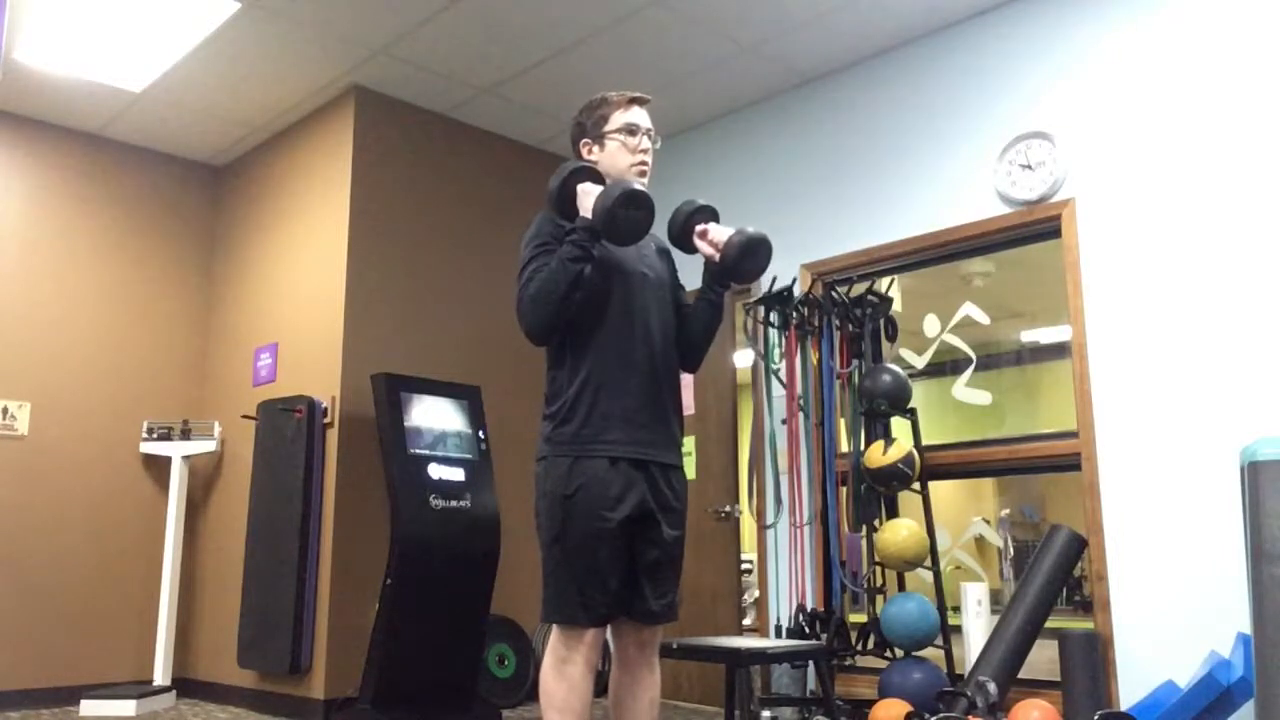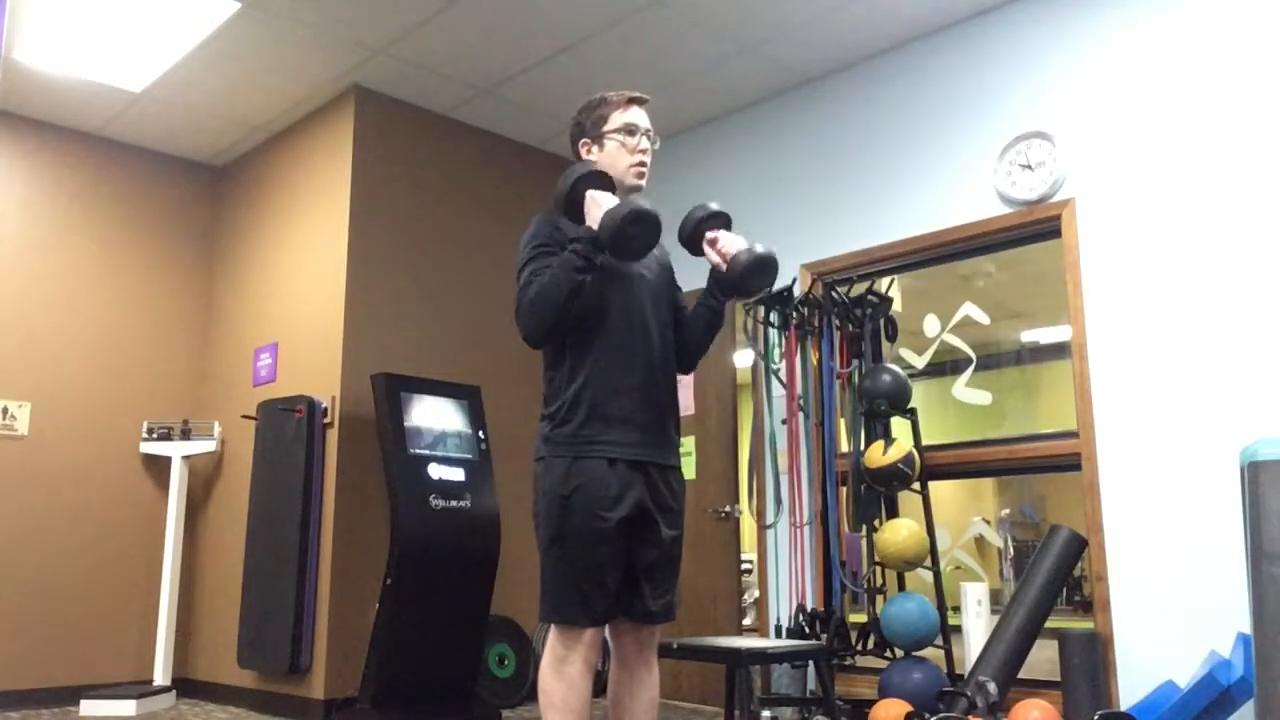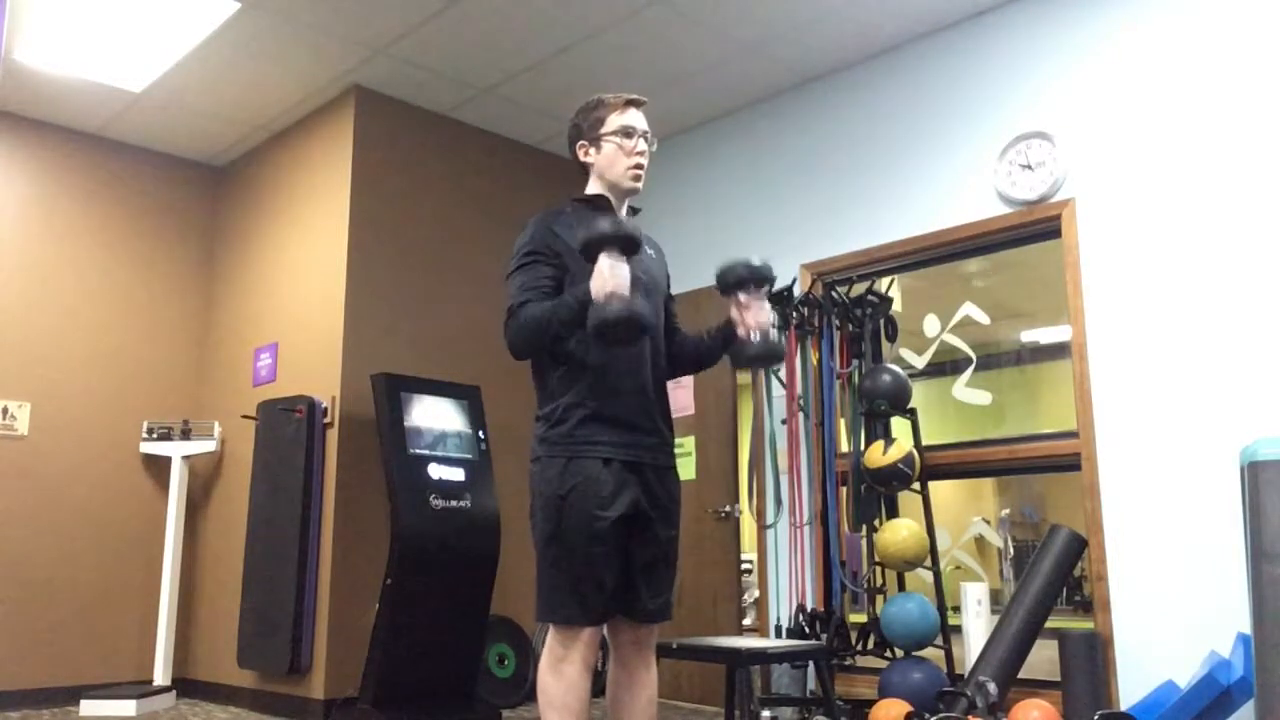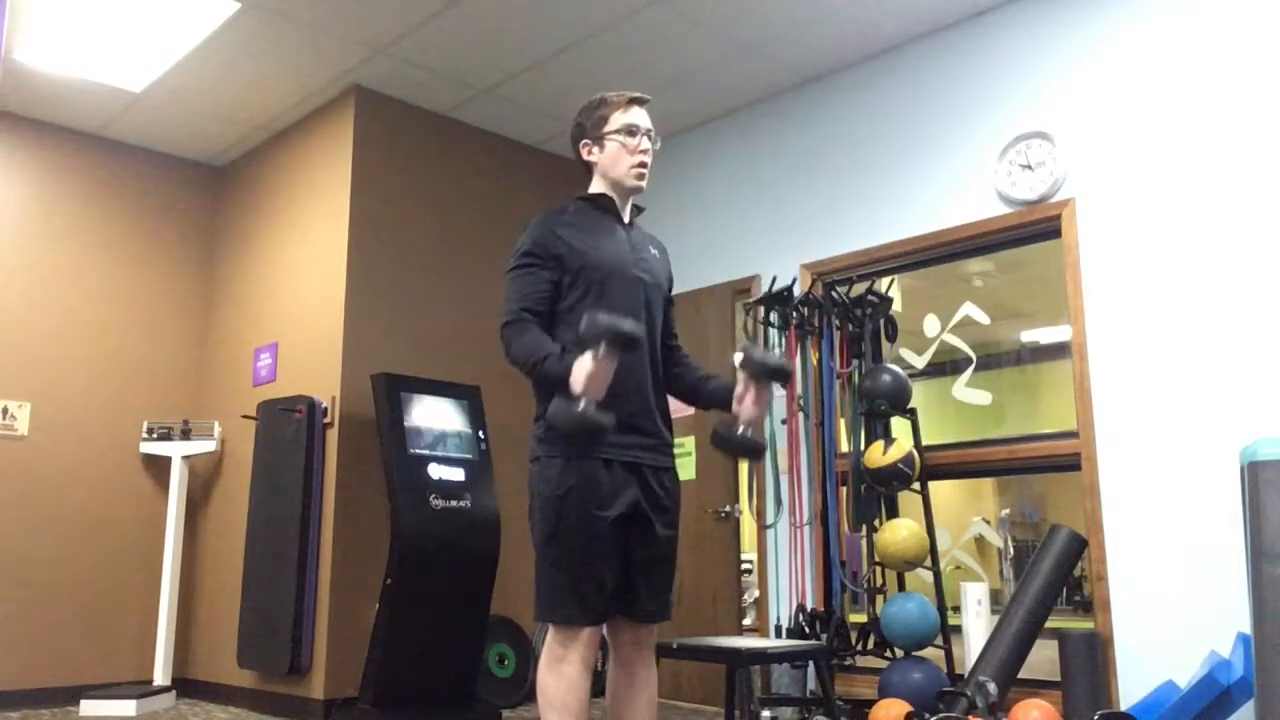
dt=0.3s
person 1, frame 1
left shoulder: (655, 246)
right shoulder: (560, 226)
left elbow: (688, 352)
right elbow: (537, 319)
left wrist: (717, 274)
right wrist: (587, 233)
left hip: (658, 460)
right hip: (586, 457)
left knee: (643, 633)
right knee: (579, 630)
person 1, frame 2
left shoulder: (654, 247)
right shoulder: (558, 226)
left elbow: (682, 354)
right elbow: (534, 322)
left wrist: (721, 281)
right wrist: (589, 240)
left hip: (655, 461)
right hip: (583, 457)
left knee: (641, 633)
right knee: (577, 630)
person 1, frame 3
left shoulder: (649, 249)
right shoulder: (553, 230)
right elbow: (520, 329)
left wrist: (728, 333)
right wrist: (587, 296)
left hip: (650, 462)
right hip: (579, 457)
left knee: (639, 632)
right knee: (575, 630)
person 1, frame 4
left shoulder: (653, 250)
right shoulder: (554, 231)
right elbow: (516, 332)
left wrist: (726, 391)
right wrist: (566, 369)
left hip: (650, 462)
right hip: (579, 458)
left knee: (639, 632)
right knee: (574, 629)
